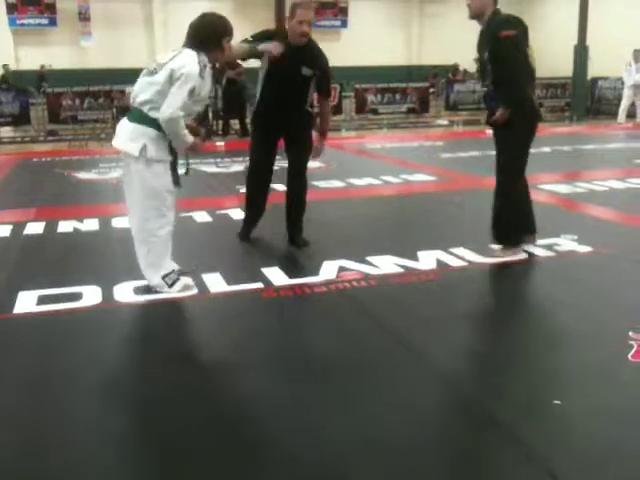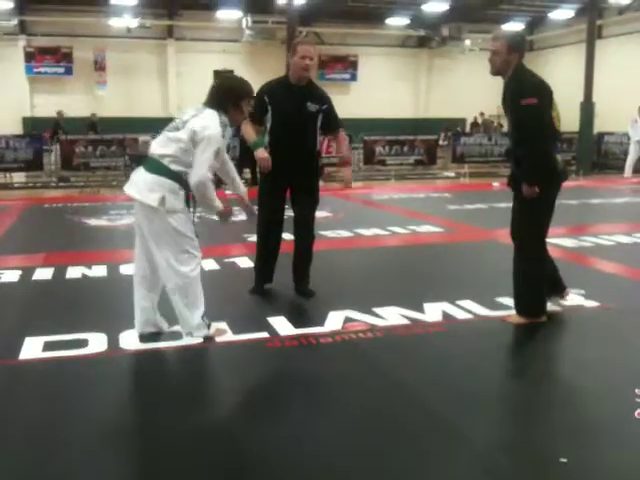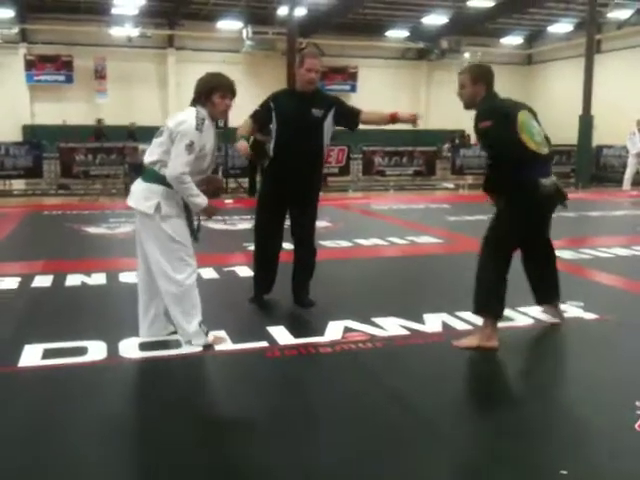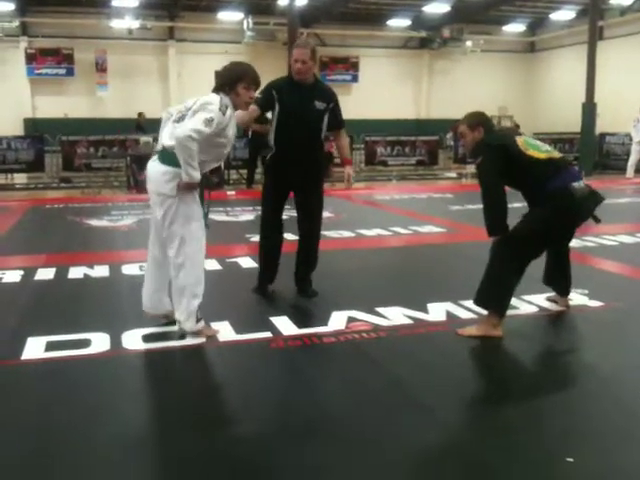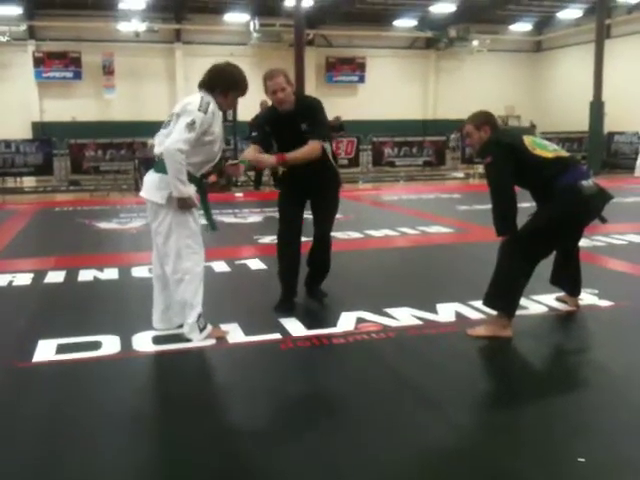
dt=1s
person 1, frame 1
left shoulder: (182, 58)
right shoulder: (194, 68)
right elbow: (168, 115)
left wrist: (185, 127)
right wrist: (186, 141)
left hip: (137, 135)
right hip: (145, 140)
left knee: (149, 208)
right knee: (156, 211)
left ankle: (155, 265)
right ankle: (161, 276)
person 1, frame 2
left shoulder: (205, 118)
right shoulder: (213, 129)
left elbow: (222, 162)
right elbow: (200, 179)
left wrist: (242, 193)
right wrist: (216, 207)
left hip: (148, 185)
right hip: (162, 191)
left knee: (151, 260)
right knee: (184, 259)
left ankle: (148, 323)
right ankle: (196, 326)
person 1, frame 3
left shoulder: (200, 122)
right shoulder: (193, 125)
right elbow: (177, 173)
left wrist: (203, 181)
right wrist: (201, 203)
left hip: (155, 195)
right hip: (160, 198)
left knee: (156, 266)
right knee: (180, 266)
left ankle: (155, 326)
right ankle: (195, 332)
person 1, frame 4
left shoulder: (210, 102)
right shoulder: (219, 108)
left elbow: (170, 114)
right elbow: (186, 136)
left wrist: (166, 148)
right wrist: (191, 176)
left hip: (162, 170)
right hip: (174, 176)
left knee: (164, 245)
right knee: (189, 247)
left ankle: (158, 304)
right ankle: (190, 319)
person 1, frame 5
left shoulder: (200, 106)
right shoulder: (202, 108)
left elbow: (166, 141)
right elbow: (173, 148)
right wrist: (181, 191)
left hip: (162, 184)
right hip: (170, 188)
left knee: (167, 255)
right knee: (187, 256)
left ankle: (167, 317)
right ankle: (195, 326)
person 2, frame 1
left shoulder: (508, 25)
right shoulder: (487, 32)
left elbow: (519, 69)
left wrist: (507, 107)
right wrist: (495, 107)
left hip: (518, 115)
right hip: (503, 114)
left knee: (509, 175)
right knee: (509, 174)
left ankle: (511, 241)
right ankle: (524, 232)
person 2, frame 2
left shoulder: (528, 86)
right shoulder: (516, 83)
left elbow: (537, 137)
left wrist: (530, 180)
right wrist: (525, 175)
left hip: (538, 177)
right hip: (534, 174)
left knee: (527, 239)
right knee: (528, 236)
left ankle: (533, 309)
right ankle: (553, 288)
person 2, frame 3
left shoulder: (488, 112)
right shoulder: (516, 107)
left elbow: (502, 157)
right elbow: (537, 150)
left wrist: (494, 190)
left hip: (525, 194)
right hip: (545, 190)
left knee: (494, 253)
right knee: (538, 248)
left ankle: (488, 332)
right ankle: (552, 306)
person 2, frame 4
left shoulder: (487, 148)
right shoulder: (509, 141)
left elbow: (493, 195)
left wrist: (498, 232)
right wrist: (532, 227)
left hip: (561, 199)
right hip: (579, 195)
left knee: (508, 249)
right knee: (556, 240)
left ankle: (492, 323)
right ankle: (562, 295)
person 2, frame 5
left shoulder: (494, 147)
right shoulder: (516, 140)
left elbow: (502, 195)
left wrist: (507, 232)
left hip: (568, 197)
right hip: (588, 193)
left knee: (517, 249)
right knee: (565, 240)
left ankle: (502, 322)
right ankle: (572, 295)
person 3, frame 1
left shoulder: (317, 58)
right shoulder: (269, 38)
left elbow: (323, 99)
right elbow: (234, 53)
left wrist: (322, 135)
left hip: (299, 121)
right hip: (266, 117)
left knee: (298, 176)
right knee: (259, 171)
left ankle: (295, 232)
right ankle: (250, 221)
person 3, frame 2
left shoulder: (320, 97)
right shoulder: (271, 90)
left elbow: (337, 131)
right elbow: (249, 122)
left wrist: (346, 163)
right wrist: (259, 147)
left hip: (307, 171)
right hip: (274, 168)
left knee: (305, 227)
right knee: (269, 224)
left ankle: (302, 282)
right ankle: (262, 279)
person 3, frame 3
left shoulder: (329, 103)
right shoulder: (278, 99)
left elbow: (363, 116)
right elbow: (252, 123)
left wrist: (396, 117)
right wrist: (242, 138)
left hip: (307, 181)
right hip: (275, 178)
left knee: (304, 239)
right knee: (266, 234)
left ankle: (300, 291)
right ankle: (260, 289)
person 3, frame 4
left shoulder: (326, 95)
right shoulder: (277, 88)
left elbow: (338, 131)
right elbow: (253, 110)
left wrist: (347, 162)
right wrist: (233, 123)
left hip: (311, 170)
right hip: (278, 167)
left knee: (310, 227)
right knee: (270, 224)
left ankle: (303, 280)
right ankle: (265, 280)
person 3, frame 5
left shoulder: (312, 107)
right shoulder: (266, 118)
left elbow: (315, 149)
right elbow: (255, 148)
left wrist: (277, 160)
right wrist: (243, 161)
left hip: (324, 179)
right hip: (292, 180)
left knee: (322, 234)
right knee: (288, 235)
left ankle: (314, 284)
right ankle: (287, 294)
